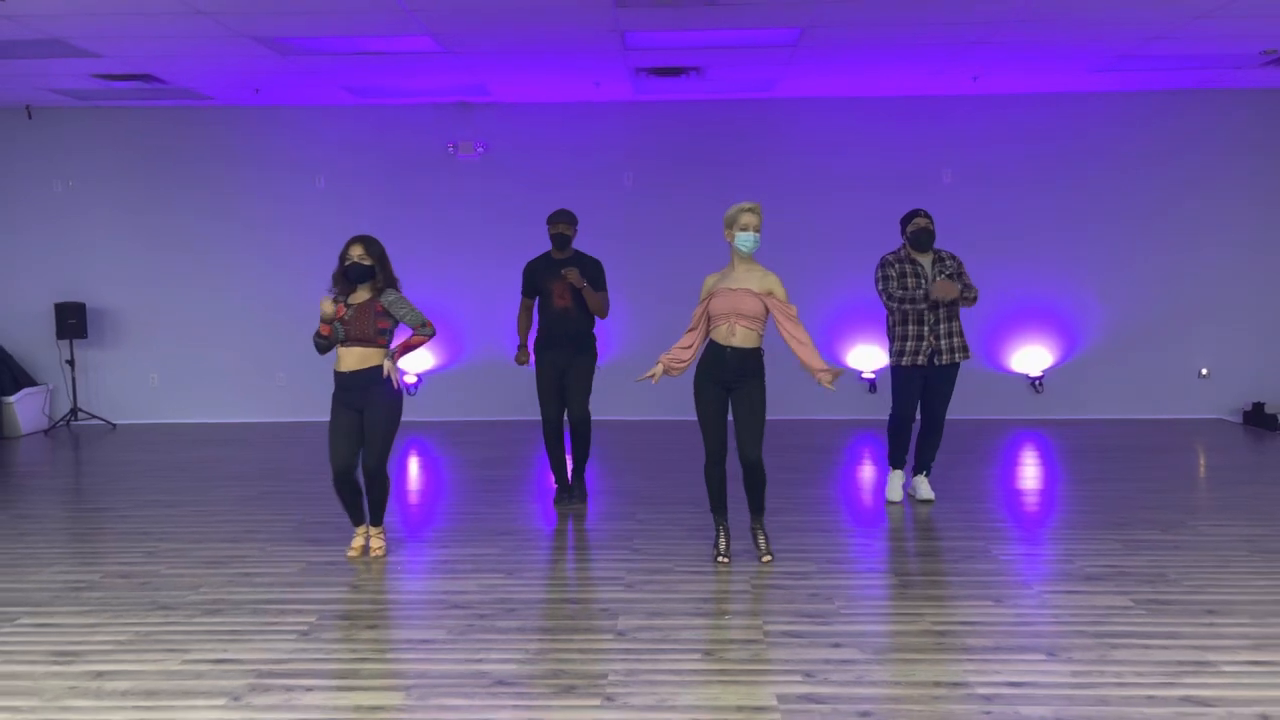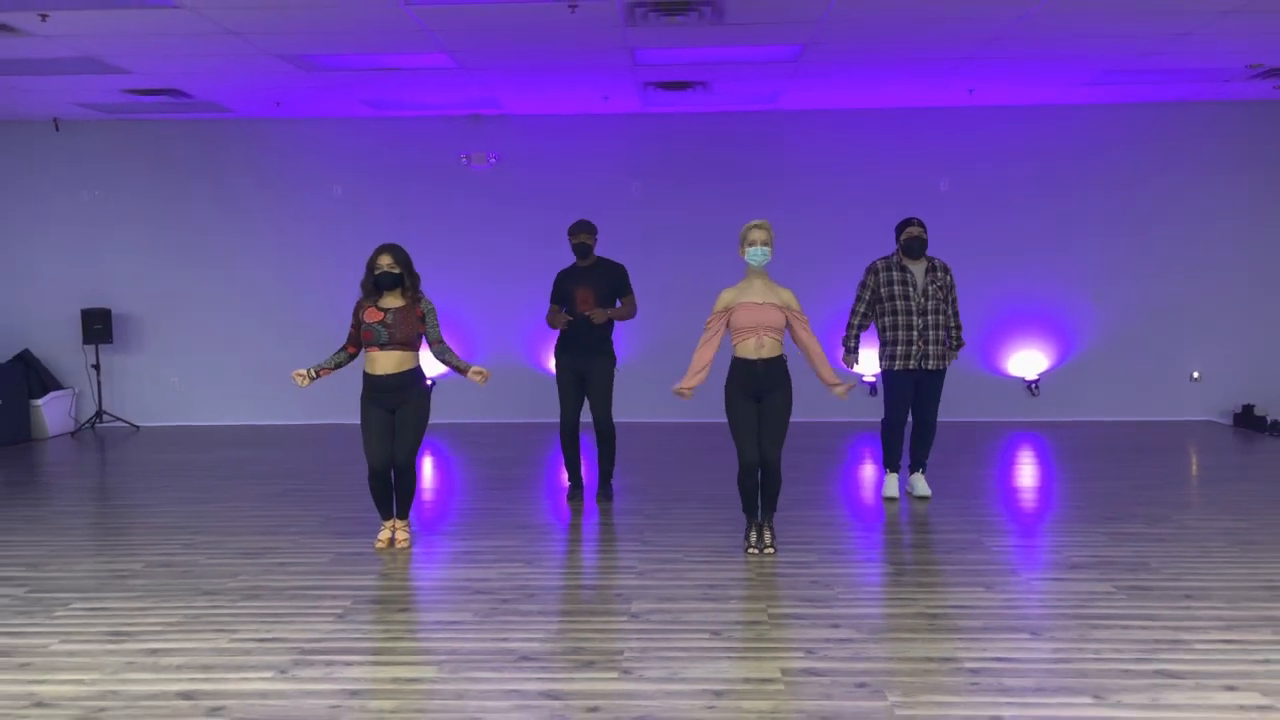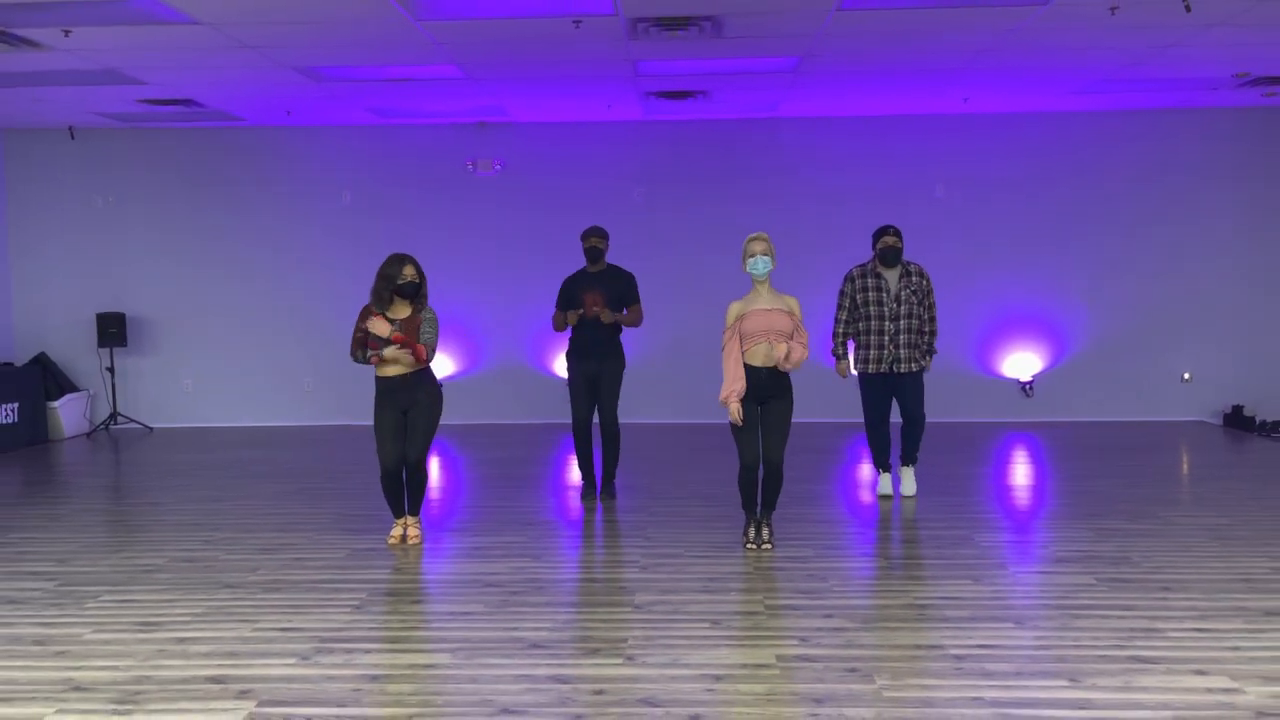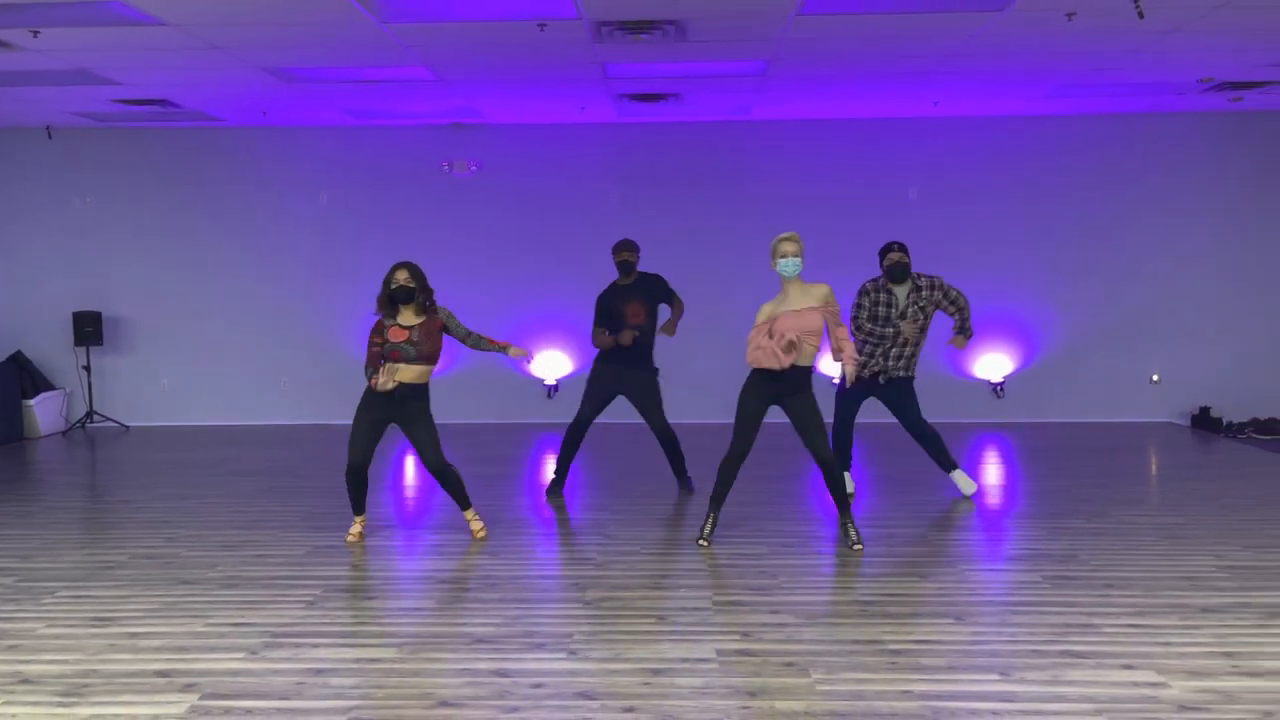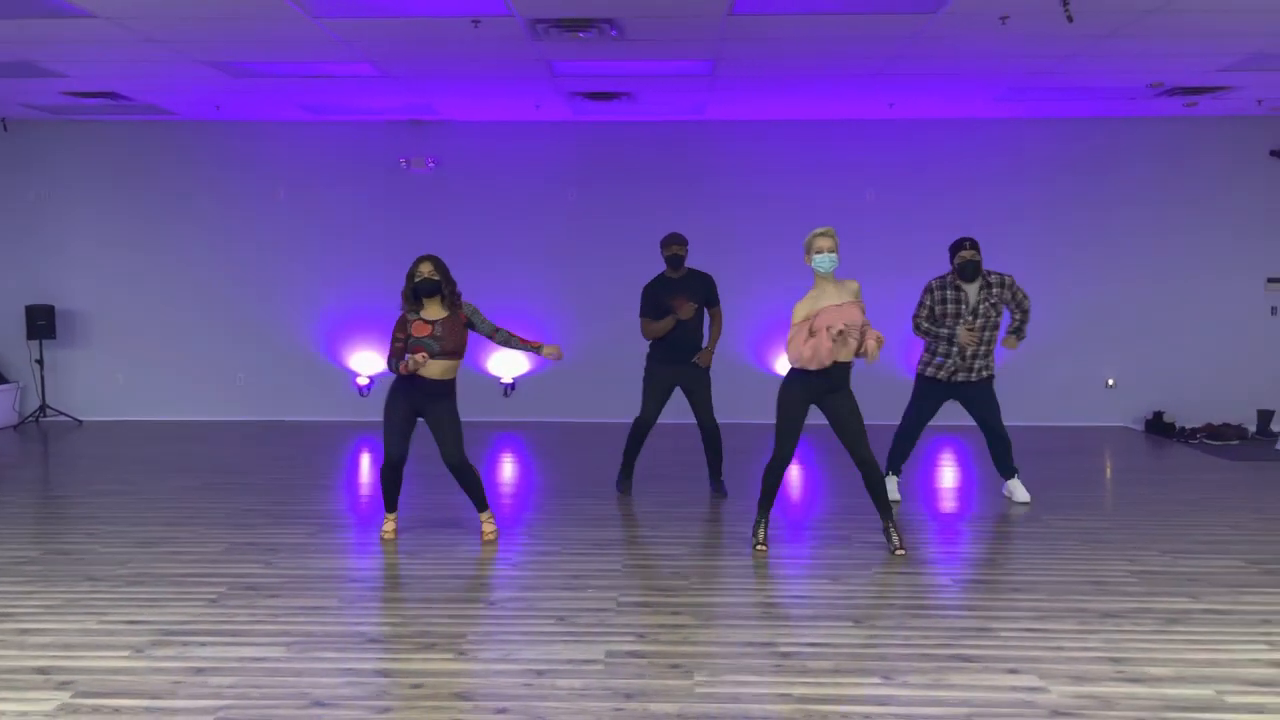
dt=1s
person 1, frame 1
left shoulder: (769, 281)
right shoulder: (712, 282)
left elbow: (791, 329)
right elbow: (696, 331)
left wrist: (819, 368)
right wrist: (666, 364)
left hip: (749, 369)
right hip: (712, 367)
left knee: (750, 455)
right knee: (714, 452)
left ankle: (758, 527)
right ankle: (721, 529)
person 1, frame 2
left shoulder: (785, 296)
right shoulder: (728, 297)
left elbow: (806, 340)
right elbow: (709, 342)
left wrist: (831, 380)
right wrist: (689, 381)
left hip: (776, 379)
right hip: (741, 381)
left knee: (771, 458)
right knee: (749, 459)
left ankle: (768, 523)
right ankle: (751, 525)
person 1, frame 3
left shoulder: (789, 303)
right shoulder: (737, 307)
left elbow: (801, 347)
right elbow: (730, 354)
left wrist: (788, 350)
right wrist: (731, 395)
left hip: (778, 386)
right hip: (746, 385)
left knee: (773, 460)
right knee: (749, 460)
left ankle: (766, 519)
right ankle: (750, 520)
person 1, frame 4
left shoulder: (824, 292)
right shoulder: (769, 309)
left elbow: (837, 325)
right elbow: (755, 353)
left wrist: (848, 355)
right wrist: (781, 347)
left hip: (800, 385)
right hip: (764, 383)
left knee: (825, 458)
right knee: (738, 452)
left ankle: (846, 519)
right ankle: (712, 516)
person 1, frame 5
left shoulder: (854, 290)
right shoulder: (805, 306)
right elbow: (797, 356)
left wrist: (869, 341)
right wrist: (831, 337)
left hip: (838, 385)
right hip: (802, 382)
left knee: (865, 459)
right knee: (781, 457)
left ankle: (889, 523)
right ankle: (762, 521)
person 2, frame 1
left shoulder: (387, 298)
right shoulder: (339, 301)
left elbow: (426, 329)
right elbow: (321, 347)
left wrist: (394, 355)
right wrist: (326, 318)
left hip: (378, 388)
right hip: (345, 391)
left knee: (374, 465)
right knee: (341, 468)
left ankle: (377, 530)
right ankle: (360, 529)
person 2, frame 2
left shoulder: (421, 306)
right shoulder: (364, 306)
left elbow: (438, 347)
right elbow: (350, 349)
left wrist: (466, 369)
right wrist: (315, 371)
left hip: (411, 390)
right hip: (374, 392)
left knee: (404, 461)
right knee: (377, 463)
left ankle: (403, 523)
right ankle: (387, 522)
person 2, frame 3
left shoulder: (424, 314)
right shoulder: (371, 312)
left elbow: (424, 354)
right elbow: (357, 352)
left wrist: (393, 333)
right wrist: (385, 355)
left hip: (422, 391)
right hip: (387, 395)
left knee: (415, 459)
right knee: (389, 464)
left ankle: (414, 519)
right ankle: (398, 520)
person 2, frame 4
left shoulder: (438, 315)
right shoulder: (382, 326)
left elbow: (471, 337)
right elbow: (372, 367)
left wrist: (507, 348)
right wrist: (378, 382)
left hip: (416, 402)
right hip: (379, 399)
left knee: (436, 463)
right knee: (357, 463)
left ankle: (470, 513)
right ankle: (358, 519)
person 2, frame 5
left shoulder: (462, 311)
right shoulder: (407, 320)
left elbow: (498, 334)
right elbow: (393, 361)
left wrist: (539, 348)
right wrist: (410, 363)
left hip: (443, 397)
right hip: (405, 393)
left knee: (456, 461)
right knee: (394, 459)
left ankle: (486, 516)
right ankle: (389, 516)
person 3, frame 1
left shoulder: (591, 266)
right shoulder: (534, 267)
left elbow: (603, 311)
right elbow: (526, 308)
left wrist: (581, 285)
right wrist: (522, 345)
left hip: (581, 352)
right hip: (547, 353)
left knee: (579, 415)
right knee: (551, 419)
left ankle: (578, 479)
right ankle: (561, 483)
person 3, frame 2
left shoulder: (614, 271)
right shoulder: (564, 277)
left elbow: (631, 309)
right elbow: (552, 312)
left wrist: (608, 312)
right wrist: (556, 321)
left hip: (600, 357)
right hip: (567, 357)
left knee: (603, 420)
right knee: (568, 420)
left ankle: (605, 482)
right ankle: (575, 482)
person 3, frame 3
left shoulder: (623, 279)
right shoulder: (571, 283)
left elbow: (637, 317)
right elbow: (556, 322)
left wrist: (615, 317)
right wrist: (567, 322)
left hip: (610, 360)
right hip: (578, 360)
left knee: (609, 420)
right knee: (581, 420)
left ankle: (609, 480)
right ankle: (588, 480)
person 3, frame 4
left shoulder: (654, 283)
right shoulder: (607, 297)
left elbow: (678, 303)
right elbow: (598, 339)
left wrist: (673, 321)
right wrist: (617, 338)
left hip: (642, 370)
right hip: (608, 369)
left knee: (660, 425)
right knee: (581, 422)
left ankle: (682, 475)
right ankle: (560, 477)
person 3, frame 5
left shoulder: (703, 281)
right shoulder: (653, 289)
left elbow: (716, 315)
right elbow: (647, 331)
left wrist: (709, 349)
right wrist: (676, 316)
left hip: (694, 362)
right hip: (661, 364)
left knee: (706, 420)
right knee: (646, 419)
left ankle: (716, 478)
right ankle: (625, 473)
person 4, frame 1
left shoulder: (949, 261)
right shoulder: (890, 263)
left elbow: (971, 295)
right elbow: (893, 299)
left wrist: (958, 290)
right wrist: (930, 292)
left hip: (946, 354)
right hip: (906, 354)
left knee: (934, 418)
right knee: (902, 415)
left ankle: (920, 476)
right ankle: (896, 471)
person 4, frame 2
left shoulder: (942, 270)
right shoulder: (879, 270)
left elbow: (952, 311)
right elbow: (861, 309)
left wrist: (955, 344)
right wrist: (851, 346)
left hip: (934, 360)
right hip: (897, 360)
left knee: (927, 419)
right knee: (895, 418)
left ankle: (917, 473)
right ankle: (891, 473)
person 4, frame 3
left shoulder: (918, 275)
right shoulder: (856, 277)
left elbow: (929, 316)
right elbow: (843, 318)
left wrist: (927, 351)
right wrist: (841, 354)
left hip: (910, 362)
right hip: (871, 363)
left knee: (915, 417)
right knee: (876, 420)
left ankle: (908, 467)
right ankle: (883, 473)
person 4, frame 4
left shoulder: (930, 286)
right shoulder: (869, 290)
left elbow: (958, 303)
right elbow: (857, 327)
left wrist: (962, 332)
right wrist: (896, 332)
left hip: (896, 373)
right hip: (861, 368)
left knee: (915, 423)
right knee: (842, 421)
left ankle: (953, 471)
right ankle: (844, 472)
person 4, frame 5
left shoulder: (1001, 284)
right shoulder: (936, 287)
left elbow: (1022, 306)
right elbow: (919, 324)
left wrist: (1014, 333)
right wrist: (953, 336)
left hip: (977, 373)
right hip: (935, 368)
left knee: (994, 428)
right knee: (912, 423)
left ankle: (1011, 479)
right ankle: (891, 477)
